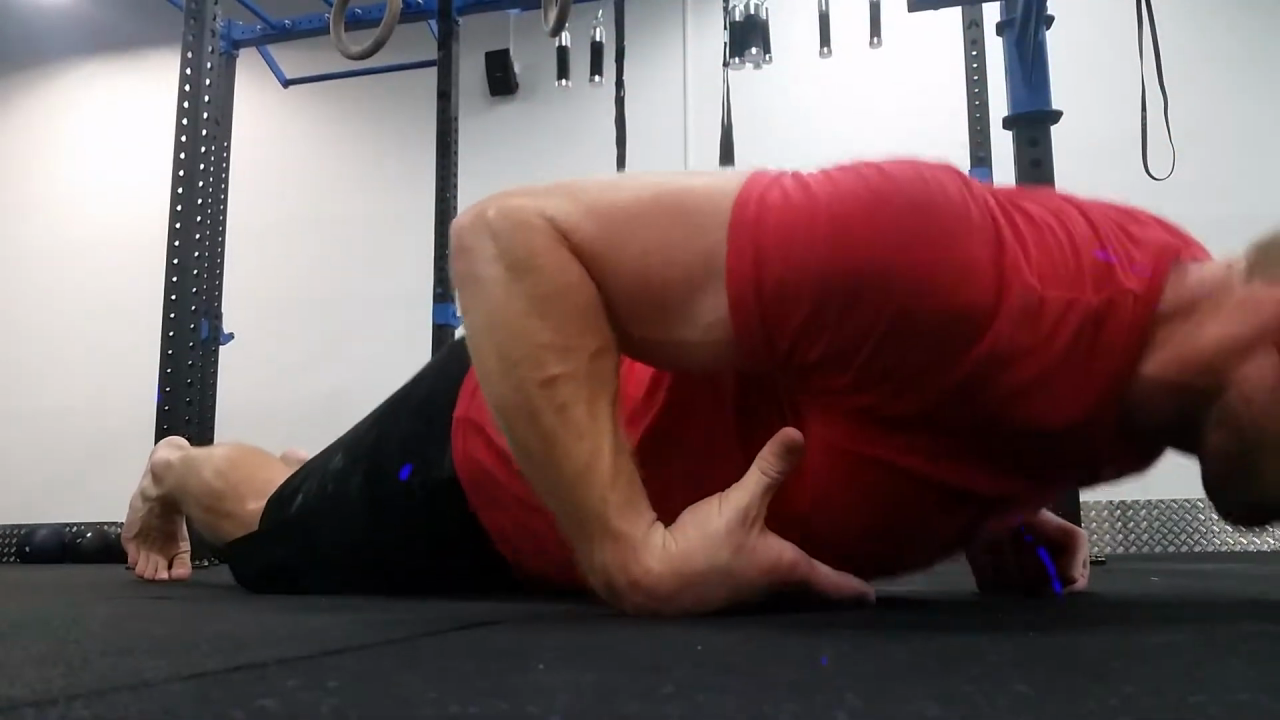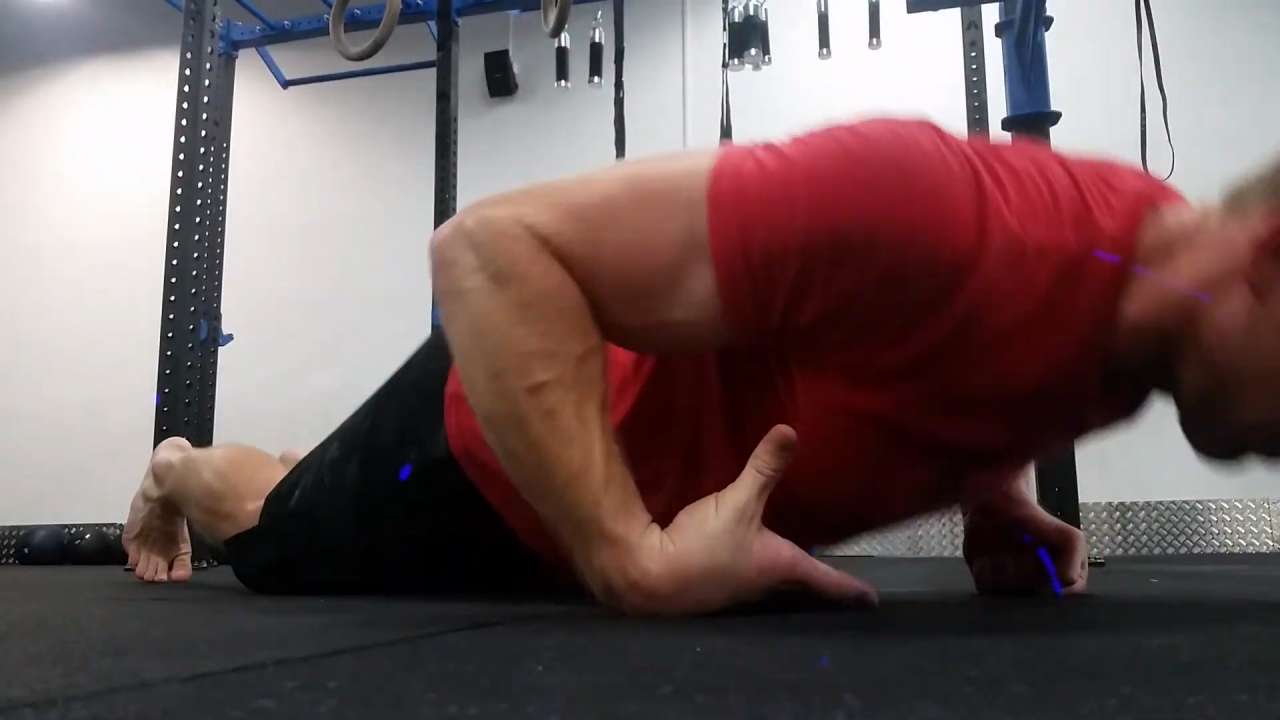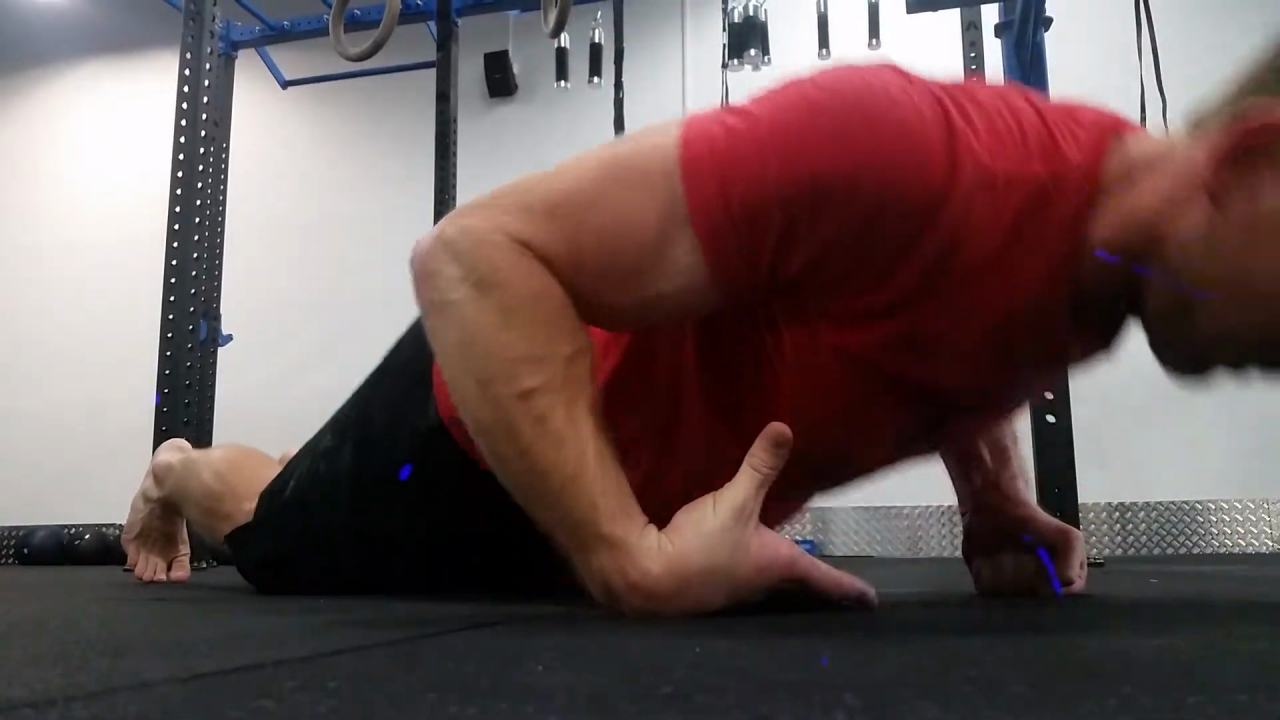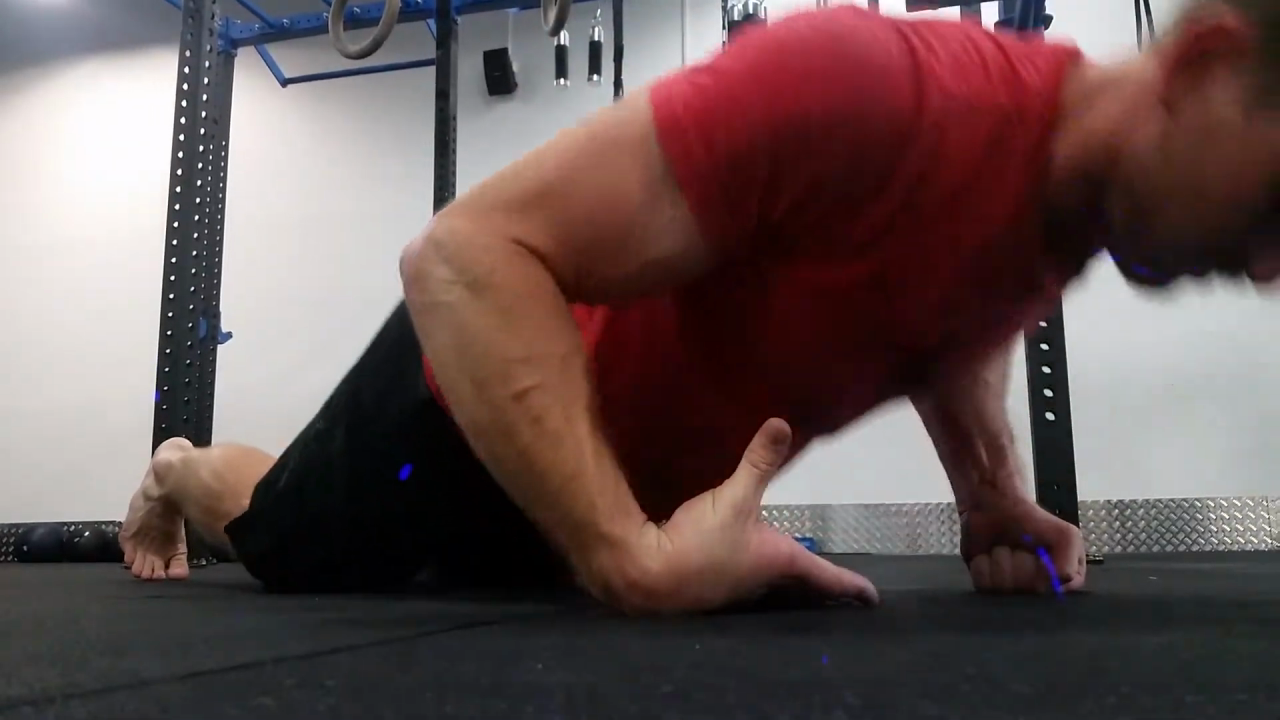
dt=0.1s
person 1, frame 1
left shoulder: (1170, 311)
right shoulder: (964, 271)
right elbow: (508, 242)
left wrist: (1002, 511)
right wrist: (638, 557)
right hip: (499, 478)
right knee: (281, 549)
right ankle: (182, 471)
person 1, frame 2
left shoulder: (1161, 277)
right shoulder: (943, 225)
right elbow: (491, 246)
left wrist: (997, 503)
right wrist: (633, 556)
right hip: (491, 452)
right knee: (283, 547)
right ankle: (181, 468)
person 1, frame 3
left shoulder: (1110, 229)
right shoulder: (903, 154)
right elbow: (473, 256)
left wrist: (999, 507)
right wrist: (633, 557)
right hip: (486, 396)
right knee: (287, 561)
right ankle: (184, 475)
person 1, frame 4
left shoulder: (1095, 188)
right shoulder: (868, 93)
right elbow: (463, 253)
left wrist: (994, 498)
right wrist: (629, 554)
right hip: (472, 385)
right knee: (285, 554)
right ankle: (182, 472)
